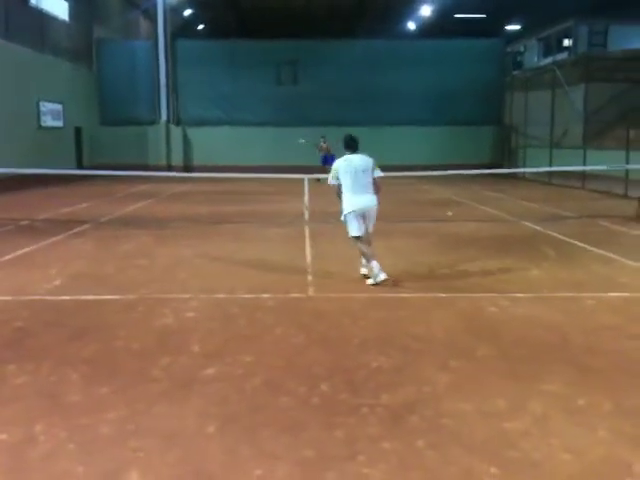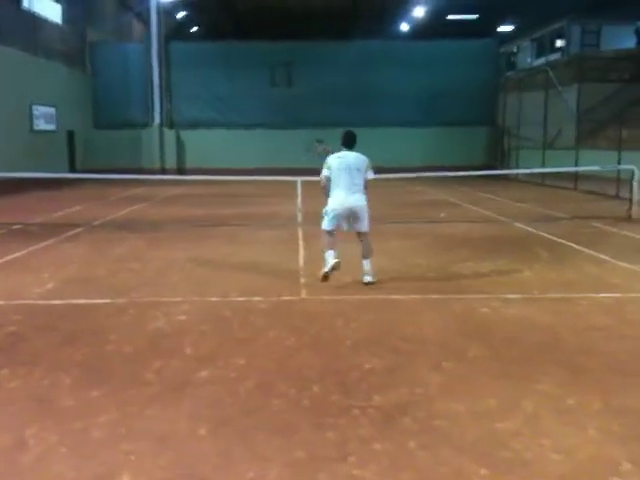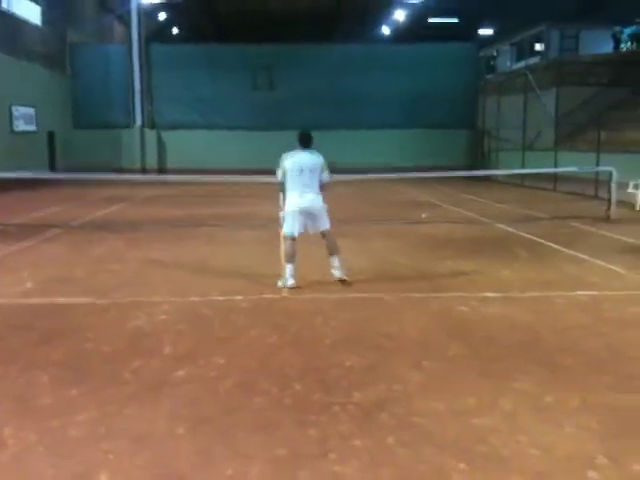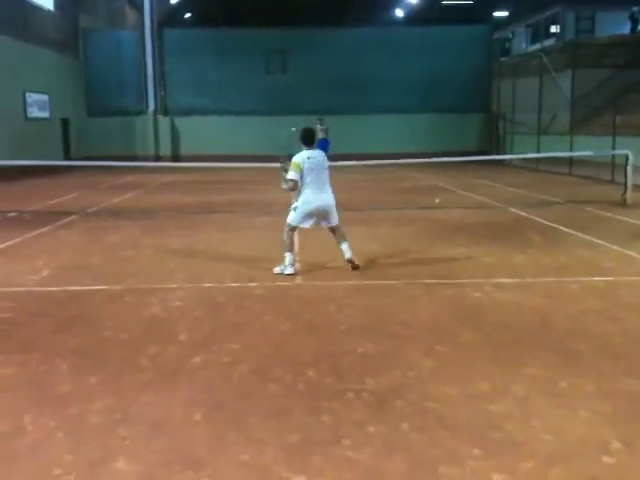
dt=0.4s
person 1, frame 1
left shoulder: (337, 164)
right shoulder: (369, 160)
left elbow: (337, 190)
right elbow: (377, 186)
left hip: (352, 204)
right hip: (369, 202)
left knee: (358, 240)
right knee: (366, 235)
left ankle: (378, 272)
right ankle: (366, 267)
person 1, frame 2
left shoulder: (331, 159)
right shoulder: (364, 160)
left elbow: (324, 184)
right elbow: (365, 185)
left hip: (337, 201)
right hip: (358, 201)
left knee: (328, 232)
right knee: (363, 236)
left ankle: (331, 259)
right ankle: (367, 273)
person 1, frame 3
left shoulder: (287, 159)
right shoulder: (319, 159)
left elbow: (281, 184)
right elbow: (323, 186)
left wrist: (283, 201)
left hip: (294, 203)
right hip: (314, 201)
left knee: (289, 239)
right knee: (327, 235)
left ankle: (289, 277)
right ankle: (337, 270)
person 1, frame 4
left shoulder: (298, 159)
right shoulder: (322, 155)
left elbow: (293, 187)
left wrist: (285, 186)
left hip: (309, 201)
right hip: (327, 200)
left knee: (288, 230)
right knee: (335, 229)
left ankle: (288, 265)
right ankle: (348, 255)
